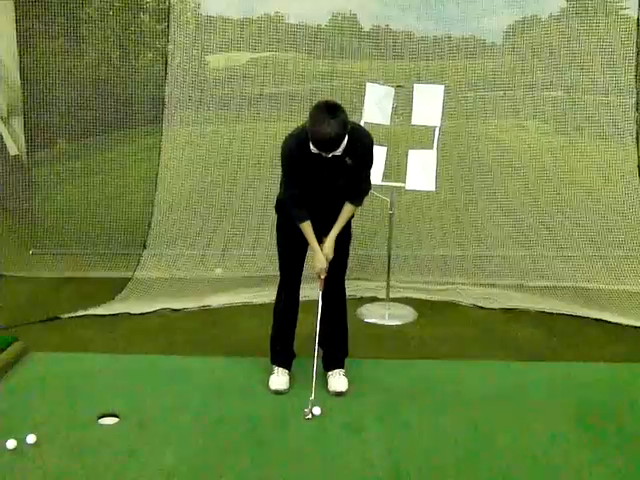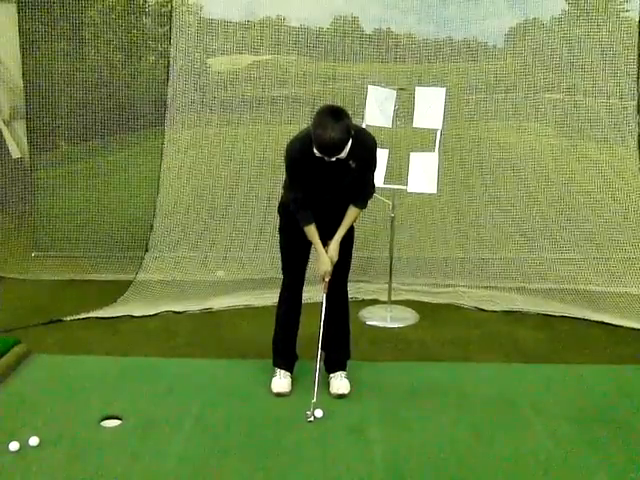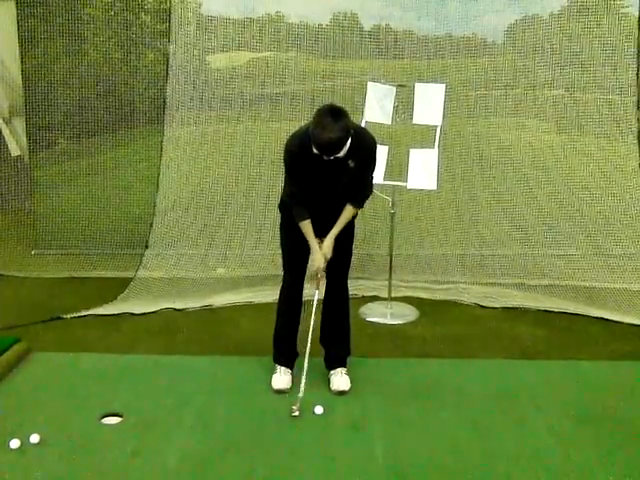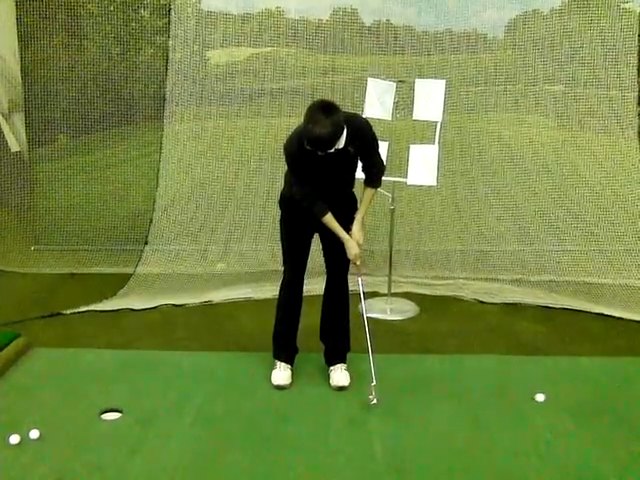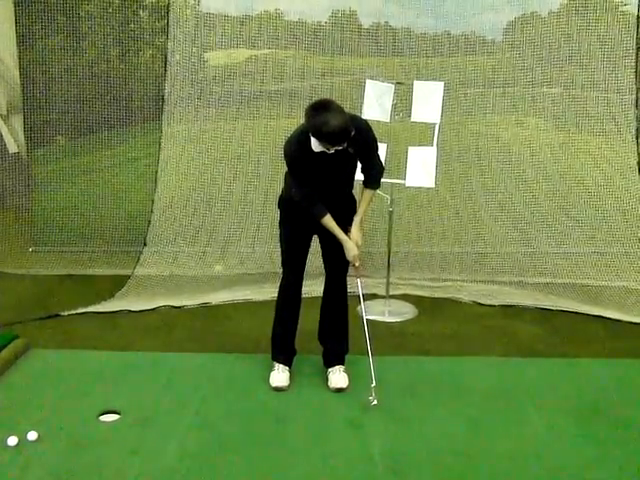
dt=1s
person 1, frame 1
left shoulder: (361, 141)
right shoulder: (293, 144)
left elbow: (357, 193)
right elbow: (295, 202)
left wrist: (332, 238)
right wrist: (316, 250)
left hip: (337, 214)
right hip: (294, 214)
left knee: (335, 286)
right knee: (289, 283)
left ankle: (335, 364)
right ankle: (280, 362)
person 1, frame 2
left shoulder: (365, 144)
right shoulder: (297, 148)
left elbow: (361, 196)
right elbow: (300, 205)
left wrist: (337, 240)
right wrist: (320, 253)
left hip: (340, 216)
right hip: (297, 215)
left knee: (338, 287)
right knee: (292, 284)
left ankle: (337, 366)
right ankle: (282, 365)
person 1, frame 3
left shoulder: (364, 143)
right shoulder: (297, 144)
left elbow: (359, 196)
right elbow: (296, 200)
left wrist: (331, 237)
right wrist: (313, 248)
left hip: (340, 214)
right hip: (298, 213)
left knee: (338, 282)
right knee: (293, 280)
left ankle: (337, 362)
right ankle: (283, 361)
person 1, frame 4
left shoulder: (360, 129)
right shoulder: (295, 145)
left elbow: (374, 172)
right elbow: (310, 200)
left wrist: (358, 222)
right wrist: (345, 240)
left hip: (340, 204)
right hip: (299, 206)
left knee: (338, 277)
right knee: (293, 276)
left ankle: (337, 358)
right ankle: (283, 357)
person 1, frame 5
left shoulder: (360, 130)
right shoulder: (295, 146)
left elbow: (373, 175)
right elbow: (309, 201)
left wrist: (357, 223)
right wrist: (344, 240)
left hip: (340, 207)
right hip: (298, 209)
left knee: (337, 280)
right knee: (292, 279)
left ankle: (335, 359)
right ankle: (281, 358)
